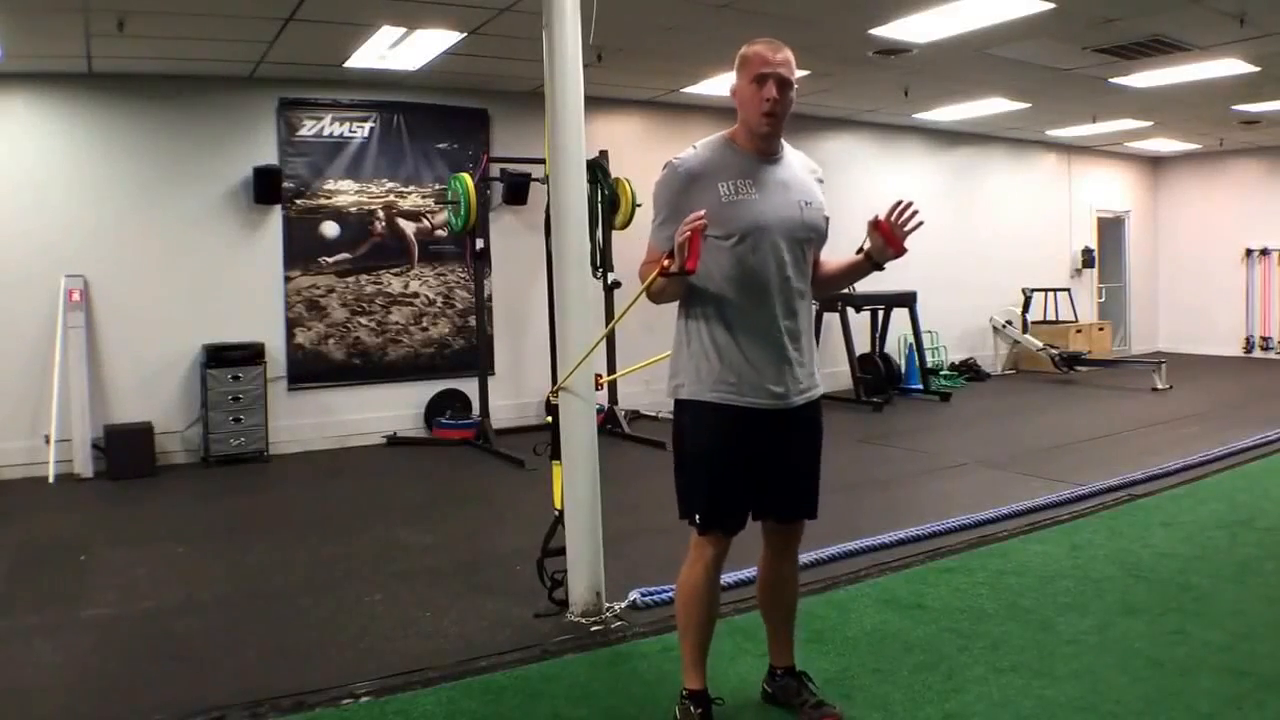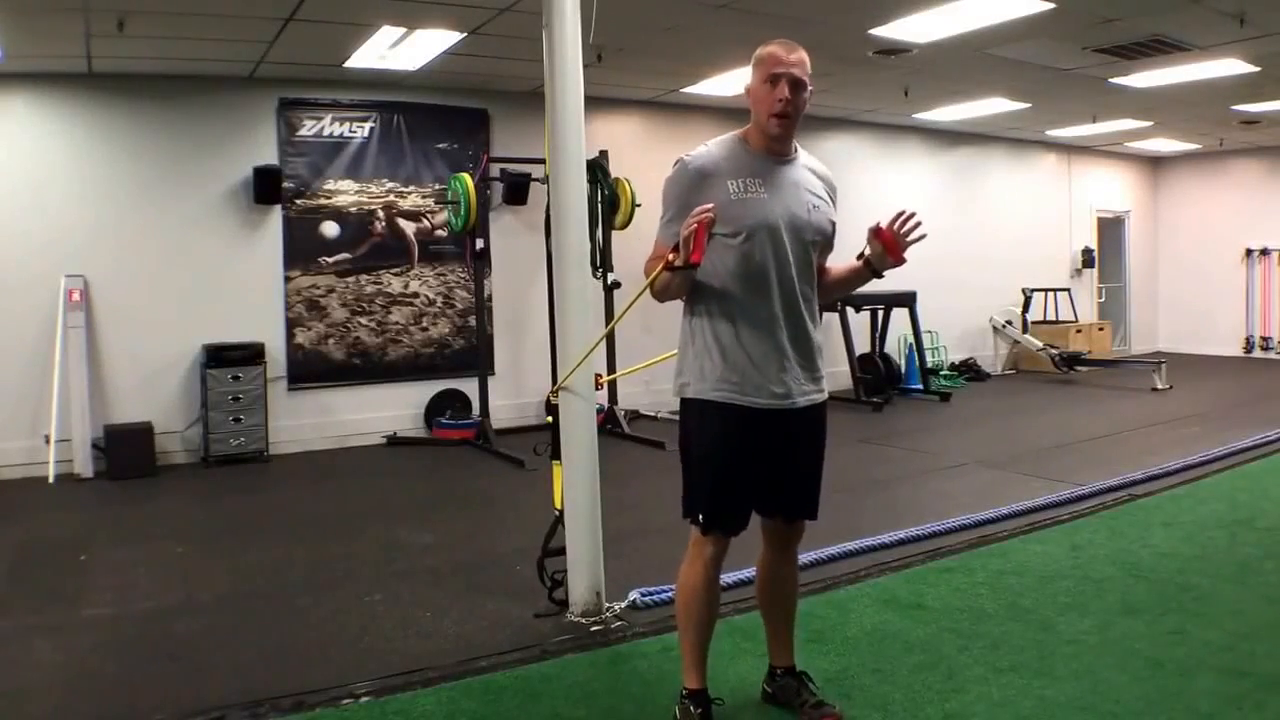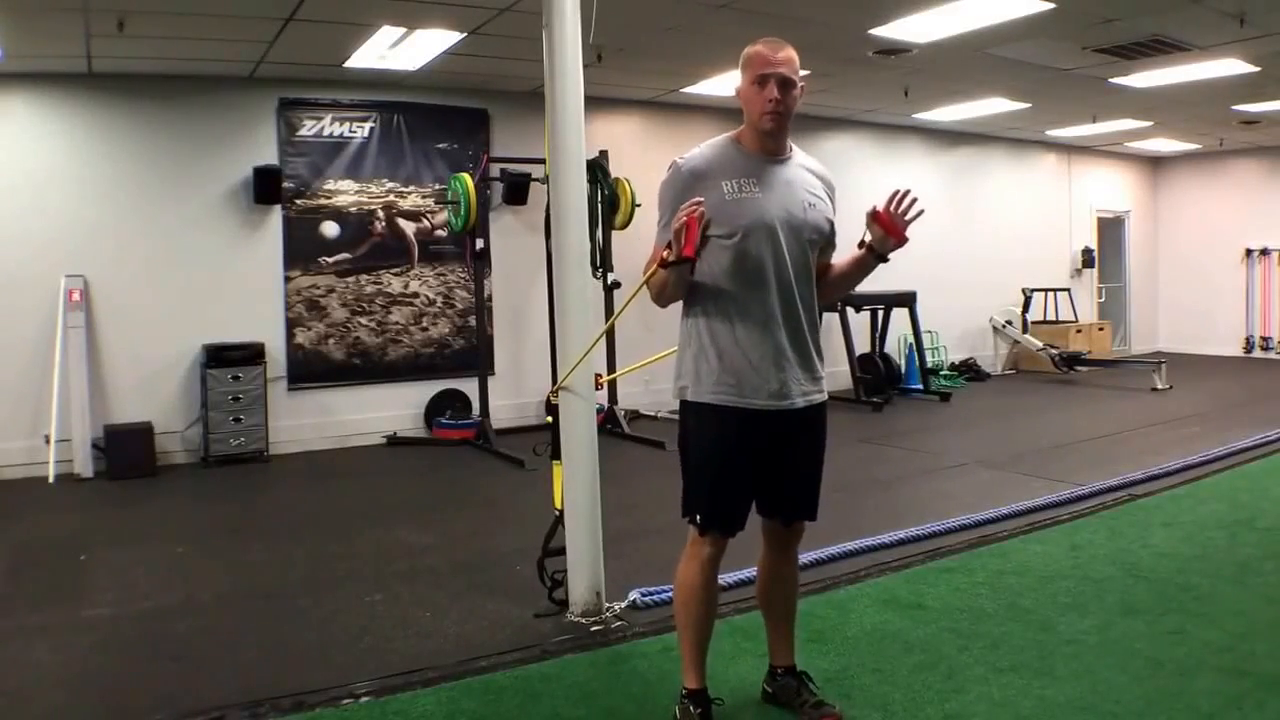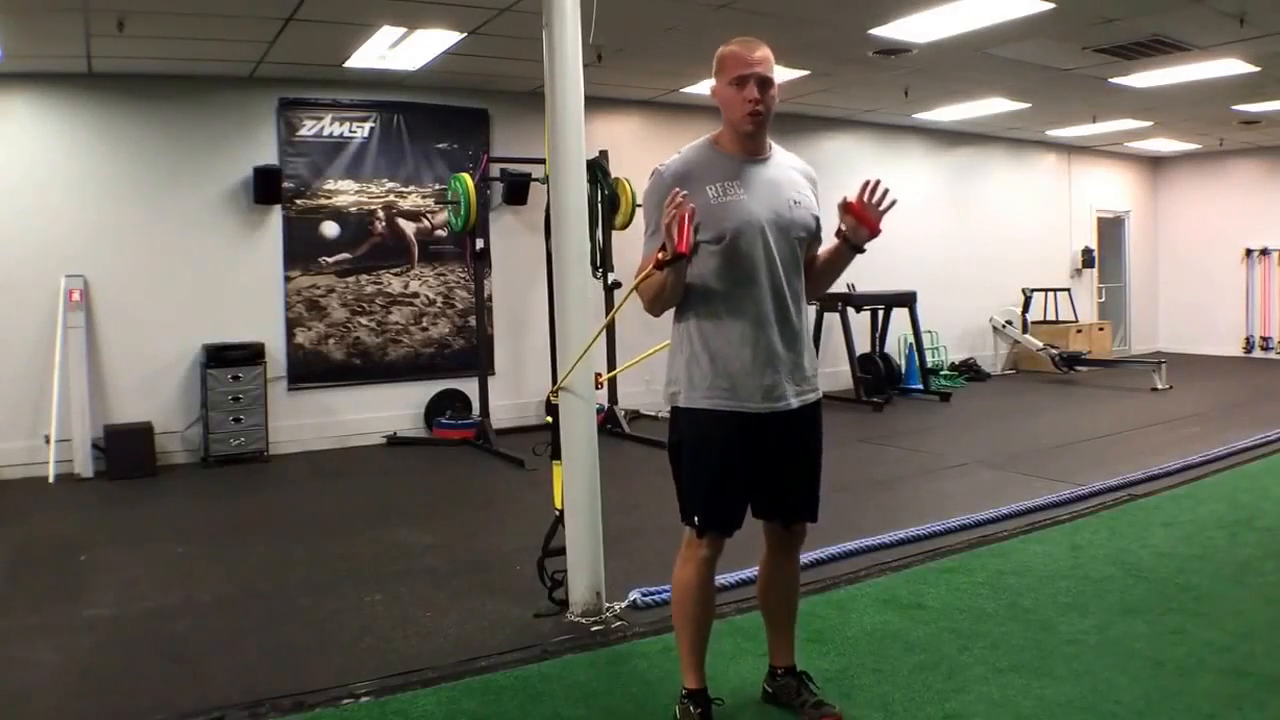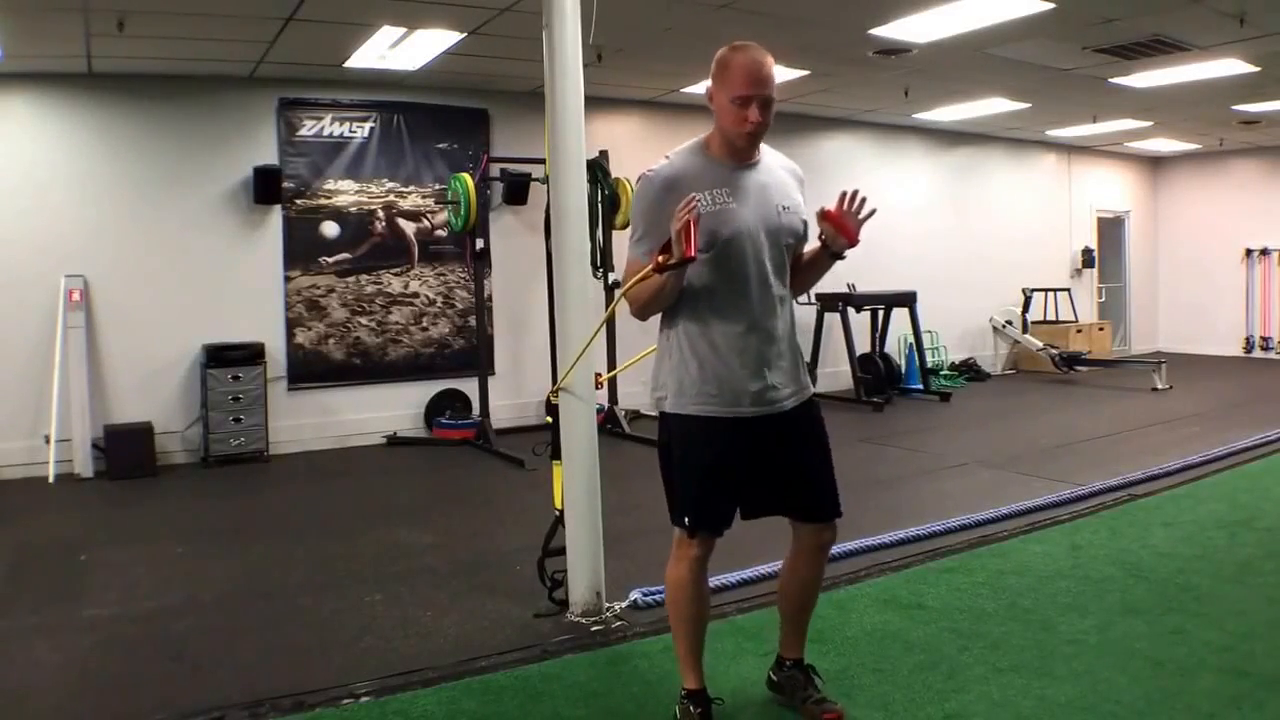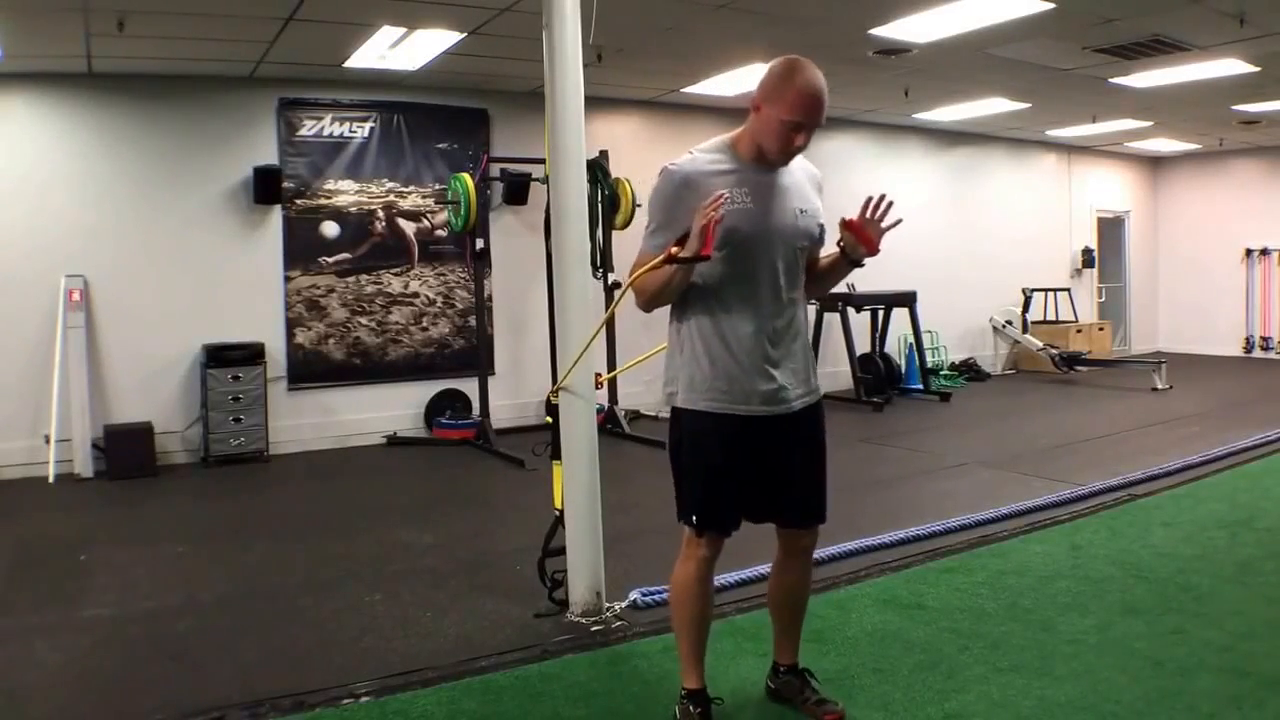
dt=0.3s
person 1, frame 1
left shoulder: (807, 175)
right shoulder: (690, 171)
right elbow: (653, 285)
left wrist: (870, 257)
right wrist: (678, 266)
left hip: (796, 391)
right hip: (716, 394)
left knee: (785, 536)
right knee: (711, 540)
person 1, frame 2
left shoulder: (819, 180)
right shoulder: (701, 169)
right elbow: (659, 283)
left wrist: (870, 265)
right wrist: (683, 262)
left hip: (801, 392)
right hip: (721, 393)
left knee: (785, 535)
right knee: (711, 539)
person 1, frame 3
left shoulder: (817, 179)
right shoulder: (696, 171)
right elbow: (660, 292)
left wrist: (874, 251)
right wrist: (677, 254)
left hip: (800, 392)
right hip: (720, 394)
left knee: (786, 535)
right knee: (709, 538)
person 1, frame 4
left shoulder: (800, 174)
right shoulder: (678, 176)
right elbow: (653, 301)
left wrist: (851, 242)
right wrist: (674, 256)
left hip: (795, 393)
right hip: (712, 398)
left knee: (787, 536)
right knee: (705, 542)
person 1, frame 5
left shoulder: (787, 175)
right shoulder: (667, 181)
right elbow: (639, 303)
left wrist: (832, 248)
right wrist: (674, 260)
left hip: (787, 393)
right hip: (701, 402)
left knee: (817, 529)
right knee: (695, 544)
left ankle: (791, 665)
person 1, frame 6
left shoulder: (808, 180)
right shoulder: (688, 176)
right elbow: (646, 293)
left wrist: (851, 255)
right wrist: (690, 254)
left hip: (795, 396)
right hip: (712, 400)
left knee: (800, 539)
right knee: (702, 544)
